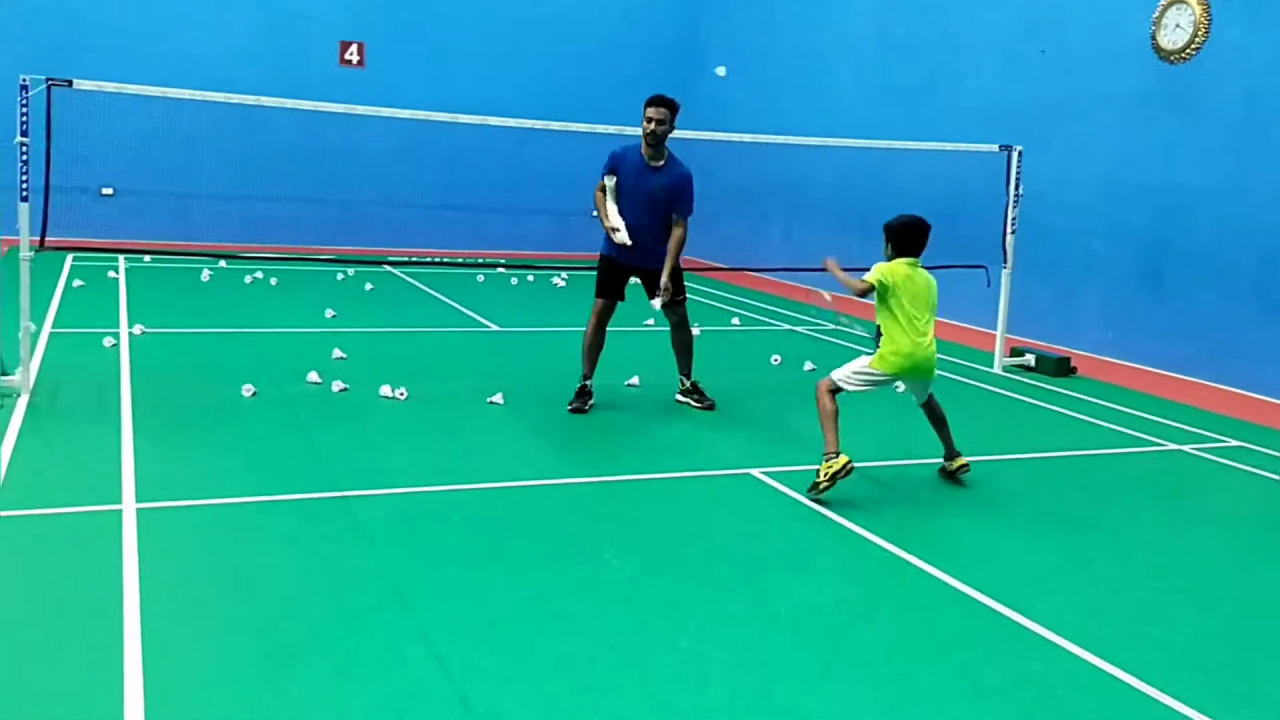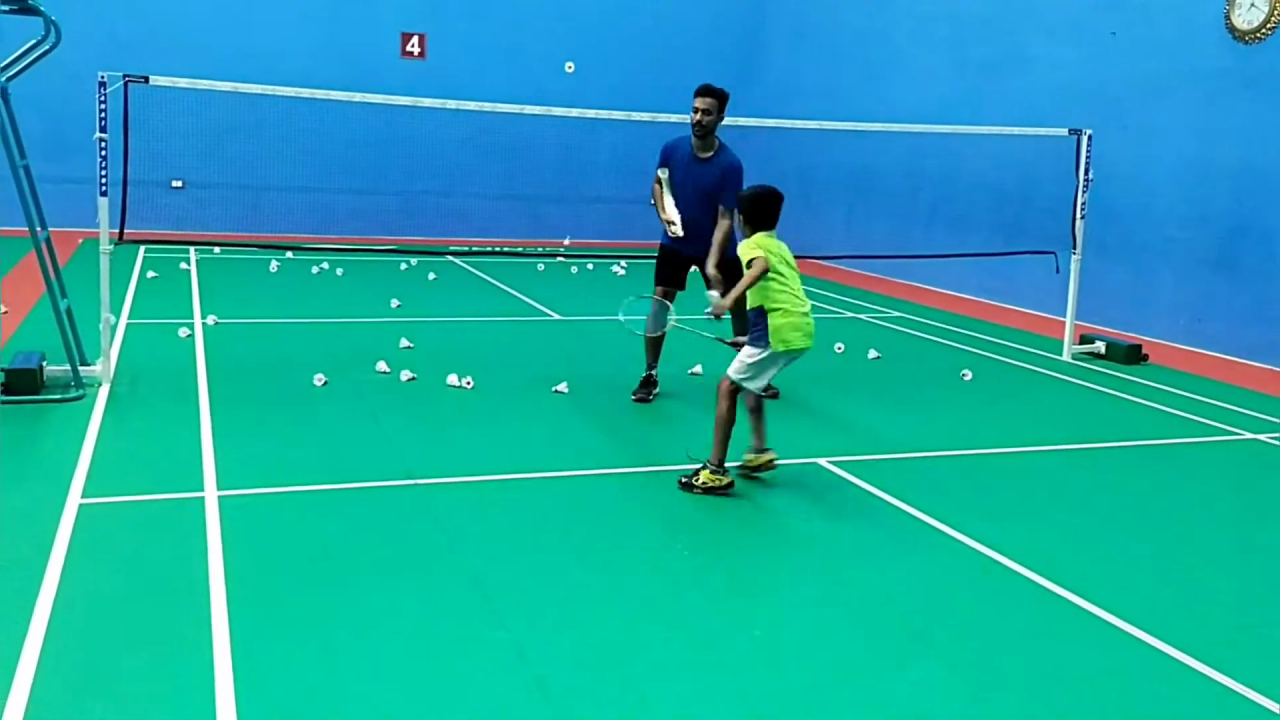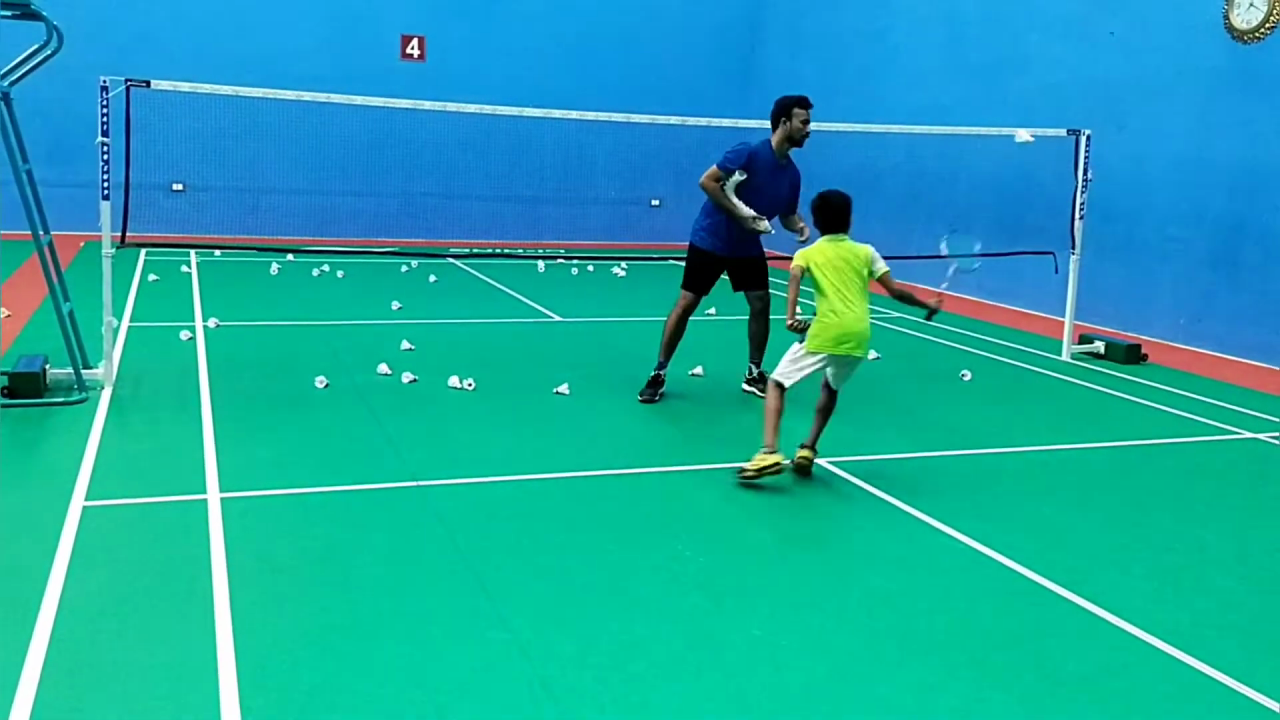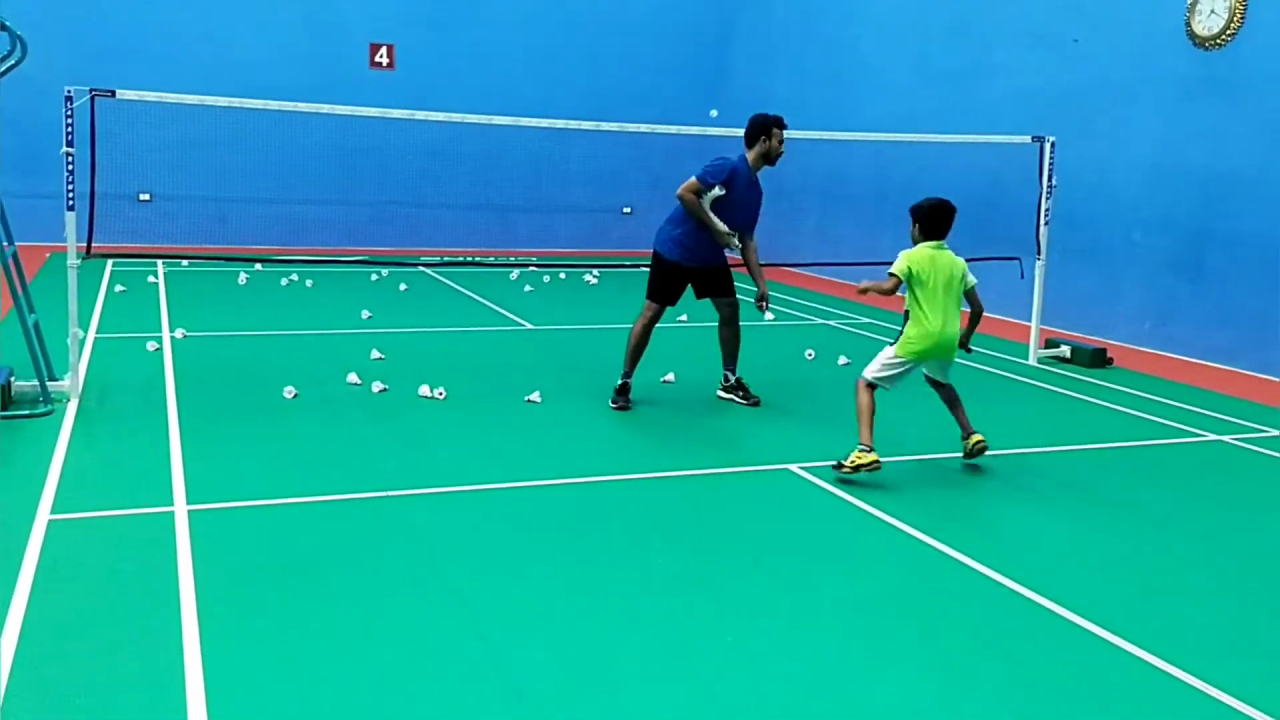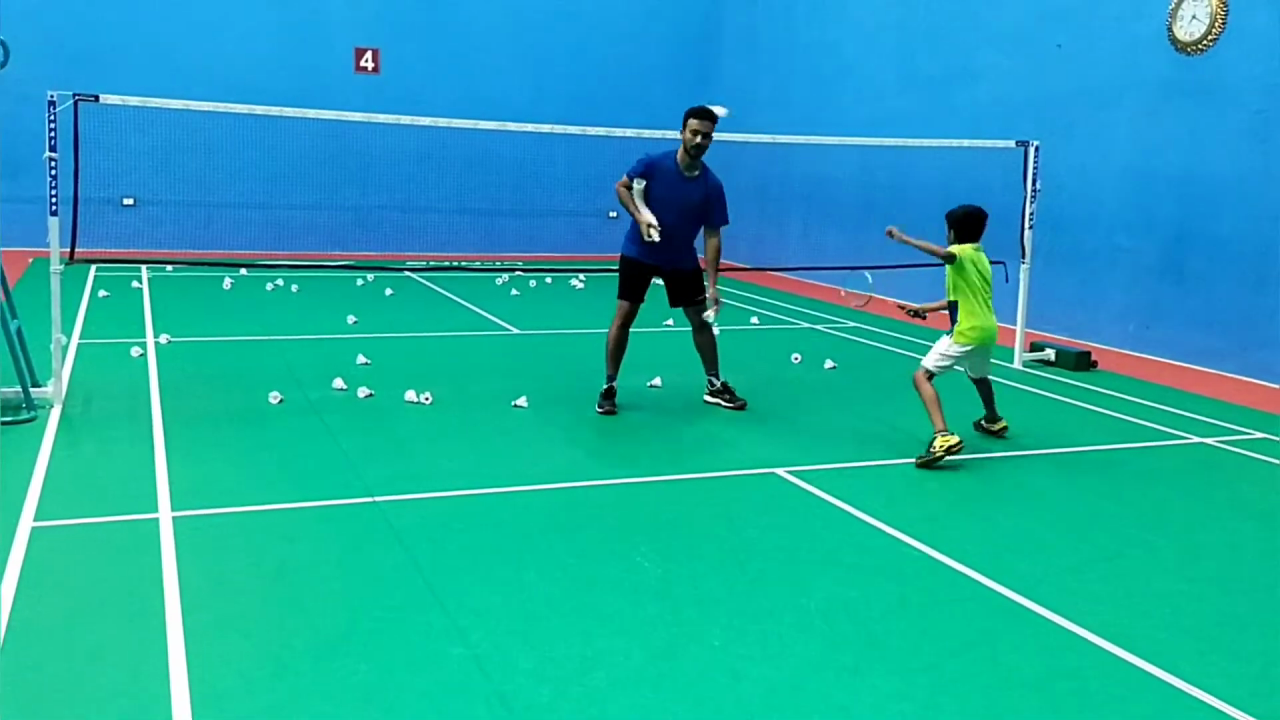
dt=1s
person 1, frame 1
left shoulder: (680, 175)
right shoulder: (619, 157)
left elbow: (679, 227)
right elbow: (601, 192)
left wrist: (667, 273)
right wrist: (607, 222)
left hip: (658, 257)
right hip: (617, 251)
left knee: (679, 318)
right knee: (600, 313)
left ankle: (686, 385)
right ankle: (585, 386)
person 1, frame 2
left shoulder: (730, 164)
right shoulder: (671, 148)
left elbow: (726, 219)
right elbow: (658, 184)
left wrist: (712, 264)
right wrist: (663, 213)
left hip: (716, 246)
right hip: (676, 241)
left knee: (740, 307)
right knee: (660, 300)
right ankle: (650, 375)
person 1, frame 3
left shoulder: (790, 173)
right shoulder: (747, 152)
left elbow: (787, 216)
right elbow: (707, 182)
left wrist: (801, 226)
right wrist: (740, 215)
left hip: (746, 247)
right hip: (709, 241)
left knee: (761, 305)
right knee: (686, 305)
left ankle: (754, 374)
right ankle: (658, 374)
person 1, frame 4
left shoulder: (755, 189)
right shoulder: (728, 167)
left elbow: (746, 239)
right elbow: (684, 193)
left wrist: (760, 284)
right wrist: (715, 228)
left hip: (710, 256)
right hip: (674, 250)
left knee: (730, 311)
right knee: (651, 314)
left ankle: (729, 381)
right ankle: (624, 382)
person 1, frame 5
left shoulder: (711, 185)
right shoulder: (653, 163)
left elbow: (712, 235)
right elbow: (621, 187)
left wrist: (713, 283)
right wrist: (640, 217)
left hip: (681, 259)
right hip: (639, 252)
left knee: (701, 319)
right knee: (624, 316)
left ankle: (714, 385)
right ankle: (609, 387)
person 2, frame 1
left shoulder: (885, 270)
right shoulder: (928, 279)
left elbow: (861, 289)
left wrist: (835, 270)
left hip: (893, 356)
right hip: (925, 356)
left knee: (825, 388)
right knee: (926, 399)
left ankle: (833, 459)
right ankle: (953, 458)
person 2, frame 2
left shoulder: (750, 245)
right shoulder: (779, 247)
left elbow: (757, 270)
left wrist: (730, 298)
right wrist: (751, 336)
left hip: (776, 333)
right hip: (796, 330)
left knee: (727, 388)
right knee: (746, 387)
left ankle: (716, 472)
right ankle: (759, 452)
person 2, frame 3
left shoulder: (806, 254)
right shoulder: (865, 252)
left elbow: (795, 277)
right elbow: (894, 291)
left wrist: (790, 316)
right wrist: (930, 306)
left hip: (822, 333)
right hip: (854, 337)
left knee: (776, 385)
right knee: (830, 389)
left ankle: (769, 453)
right ankle: (807, 450)
person 2, frame 4
left shoulder: (911, 256)
right shoulder: (957, 263)
left elbow: (890, 288)
right elbow: (977, 307)
left wrist: (869, 286)
right wrist: (965, 337)
left hip: (916, 340)
right hip: (948, 340)
left knee: (865, 384)
right knee: (938, 381)
left ankle: (866, 451)
right ankle: (971, 436)
person 2, frame 5
left shoulder: (961, 253)
right shoulder: (980, 257)
left elbow: (943, 253)
left wrist: (903, 238)
right wrist: (926, 309)
left hip: (967, 332)
right hip: (986, 330)
left knee: (922, 376)
right knee: (978, 374)
left ankle: (944, 437)
right ankle: (994, 421)
